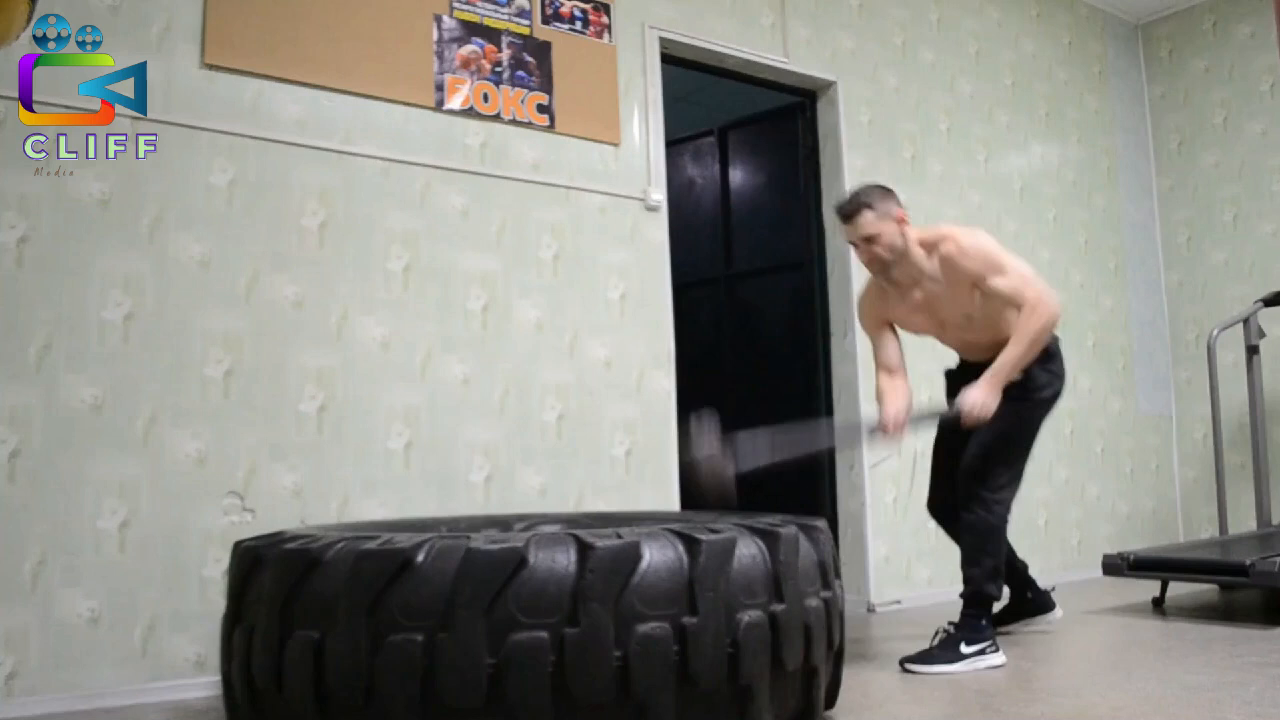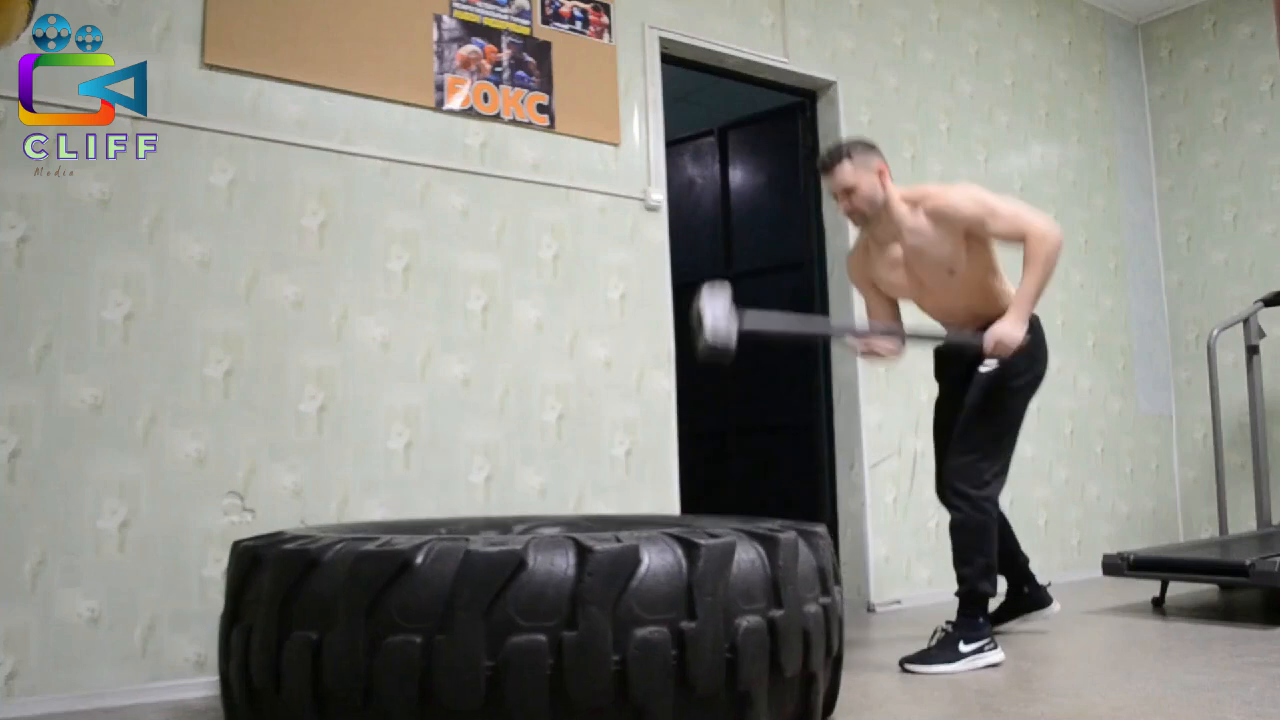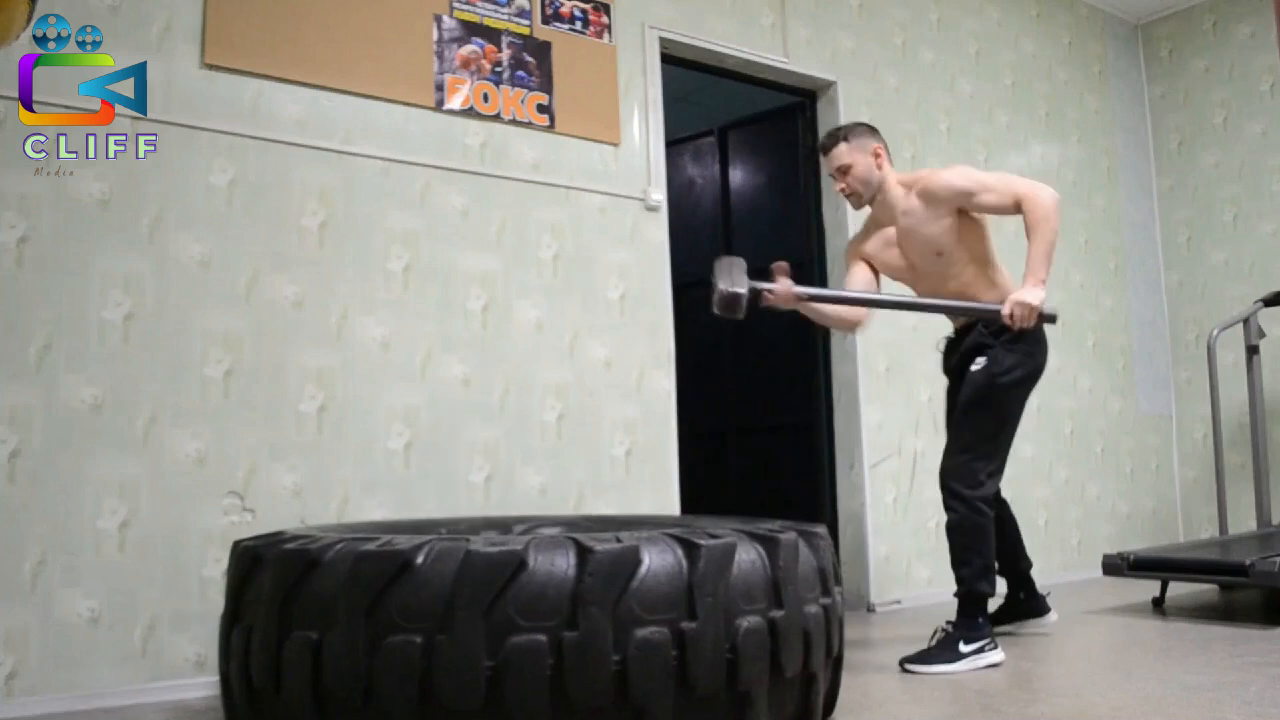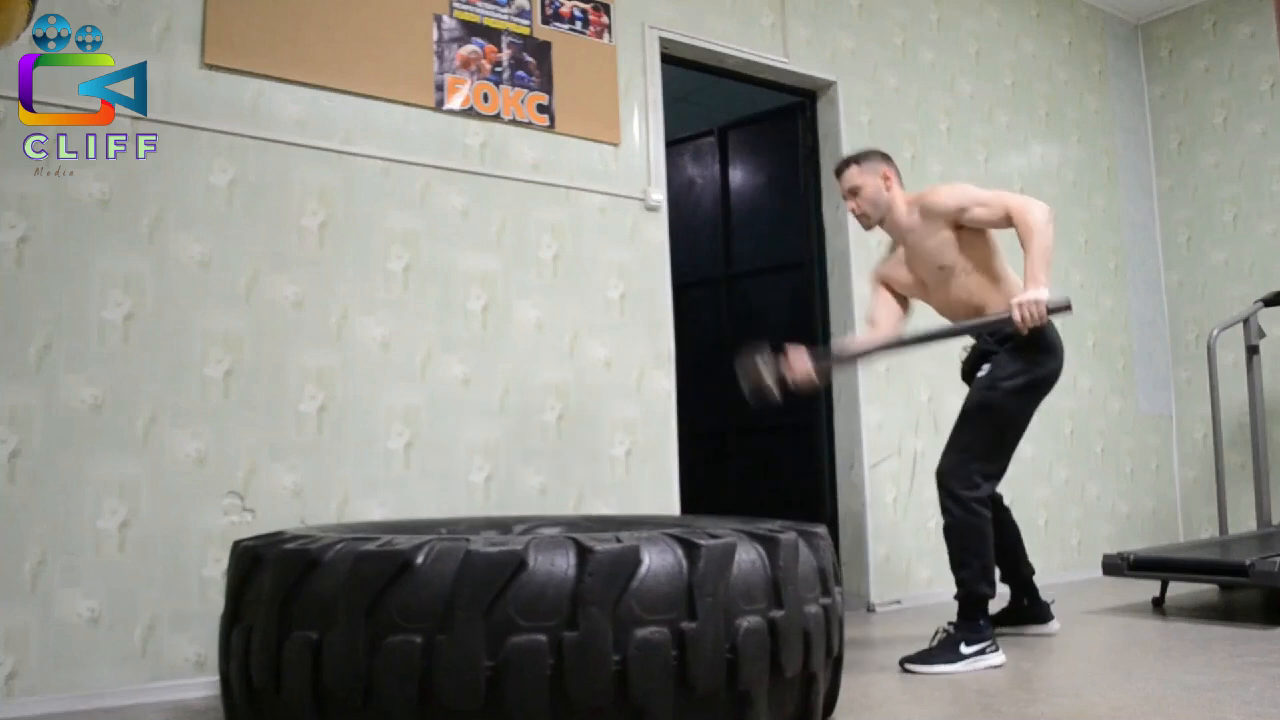
dt=0.2s
person 1, frame 1
left shoulder: (961, 250)
right shoulder: (875, 303)
left elbow: (1044, 306)
right elbow: (891, 373)
left wrist: (993, 383)
right wrist: (892, 410)
left hip: (1029, 368)
right hip: (974, 375)
left knee: (982, 489)
right knee: (946, 502)
left ankle: (975, 634)
right ankle: (1028, 596)
person 1, frame 2
left shoulder: (947, 206)
right shoulder: (864, 262)
left elbow: (1045, 232)
right elbow: (889, 338)
left wrist: (1020, 315)
right wrist: (868, 345)
left hip: (1011, 348)
right hip: (961, 352)
left knee: (969, 480)
right knee: (955, 484)
left ankle: (973, 632)
right ankle: (1025, 591)
person 1, frame 3
left shoulder: (941, 188)
right shoulder: (865, 247)
left elbow: (1041, 196)
right elbow: (853, 313)
left wrist: (1033, 283)
right wrist: (798, 300)
left hip: (1009, 339)
right hip: (970, 345)
left knee: (963, 478)
right knee: (973, 479)
left ankle: (973, 633)
right ankle: (1025, 597)
person 1, frame 4
left shoulder: (939, 205)
right shoulder: (888, 269)
left elbow: (1032, 209)
right elbow: (879, 331)
left wrist: (1034, 283)
right wrist: (817, 364)
left hip: (1023, 345)
right hip: (1003, 352)
left knee: (960, 480)
right knee: (975, 484)
left ankle: (973, 635)
right ankle: (1027, 605)
